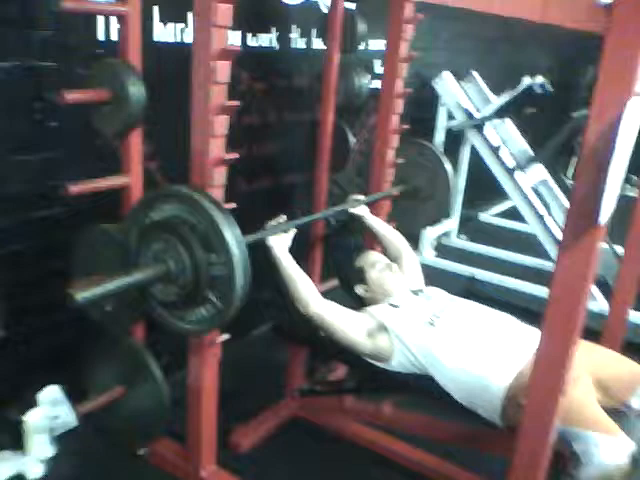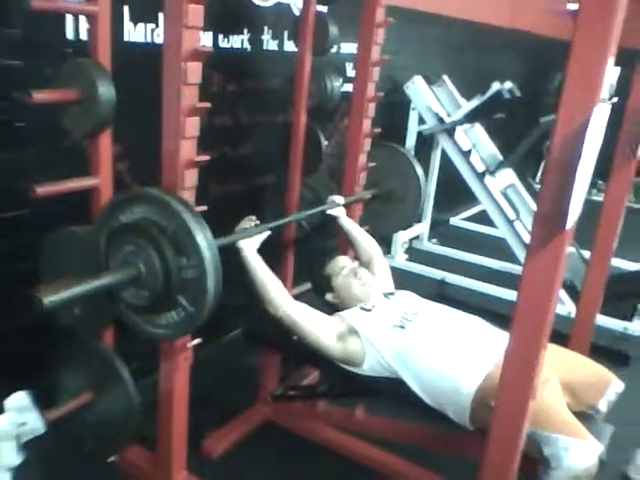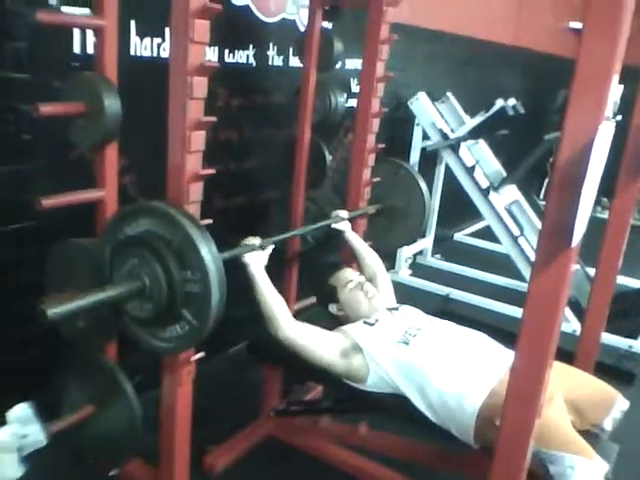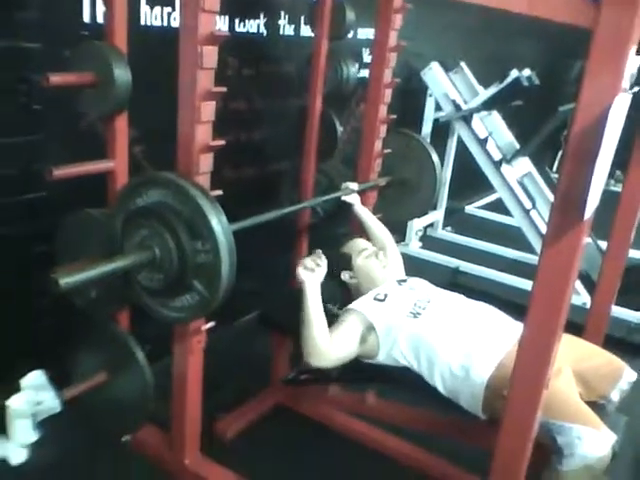
dt=0.7s
person 1, frame 1
left shoulder: (418, 290)
right shoulder: (375, 326)
left elbow: (406, 252)
right elbow: (313, 306)
left wrist: (368, 217)
right wrist: (280, 250)
left hip: (541, 347)
right hip: (515, 381)
person 1, frame 2
left shoulder: (386, 295)
right shoulder: (346, 330)
left elbow: (374, 255)
right elbow: (284, 309)
left wrist: (344, 220)
right wrist: (249, 252)
left hip: (512, 349)
right hip: (485, 383)
left knee: (617, 396)
person 1, frame 3
left shoulder: (390, 310)
right shoulder: (348, 345)
left elbow: (379, 272)
right elbow: (287, 330)
left wrist: (349, 235)
right wrist: (257, 270)
left hip: (514, 366)
right hip: (490, 400)
left knee: (618, 413)
person 1, frame 4
left shoulder: (400, 283)
right shoulder: (361, 317)
left elbow: (389, 244)
right elbow: (319, 356)
left wrist: (358, 208)
right wrist: (310, 286)
left hip: (519, 337)
right hip: (495, 371)
right knee: (590, 448)
